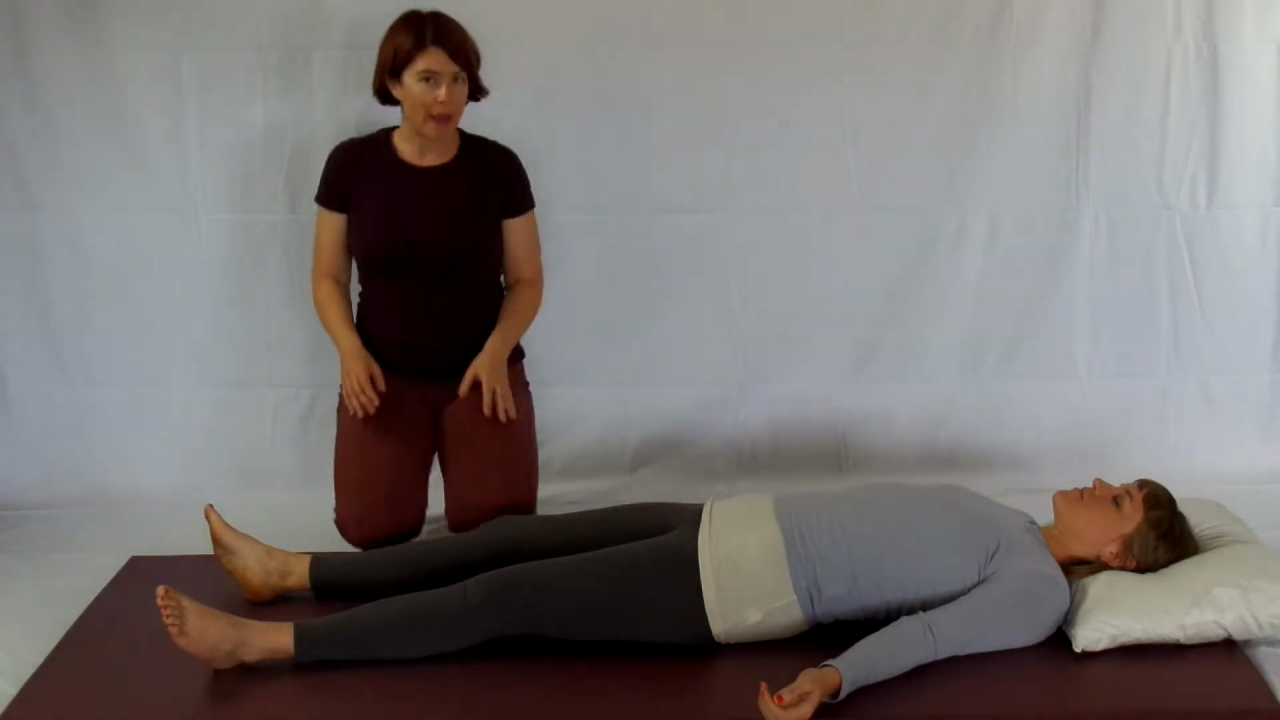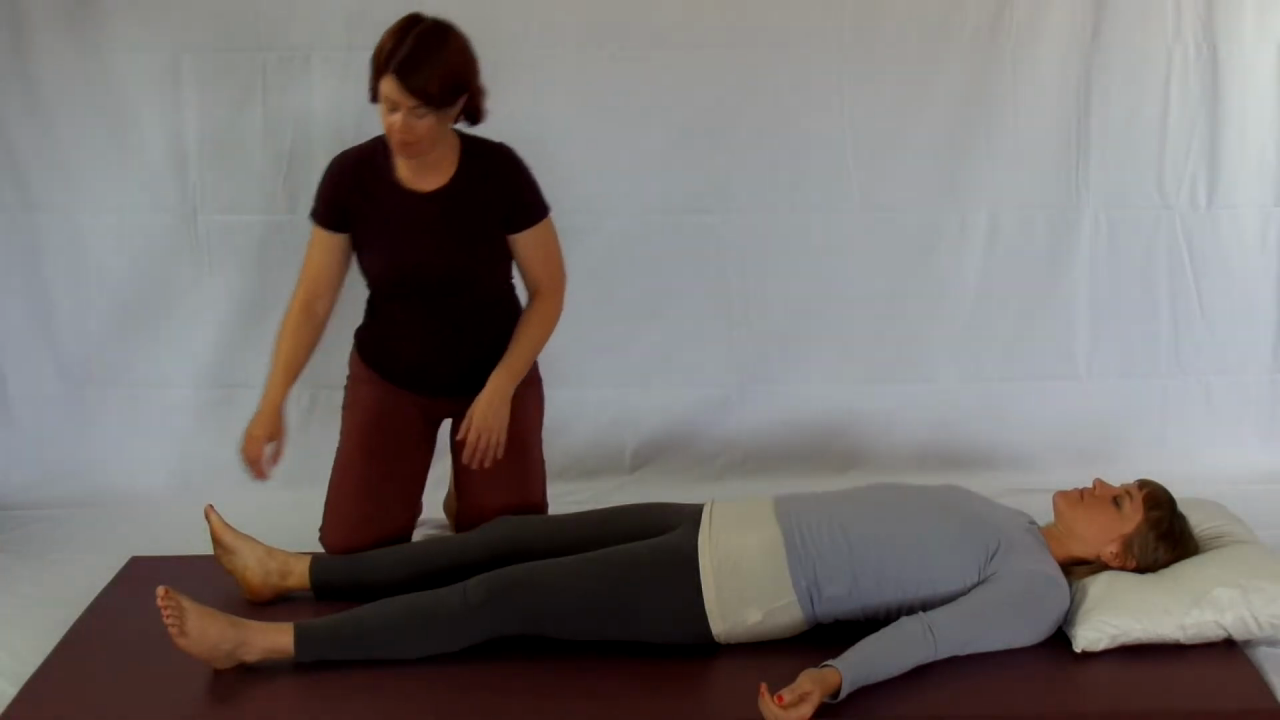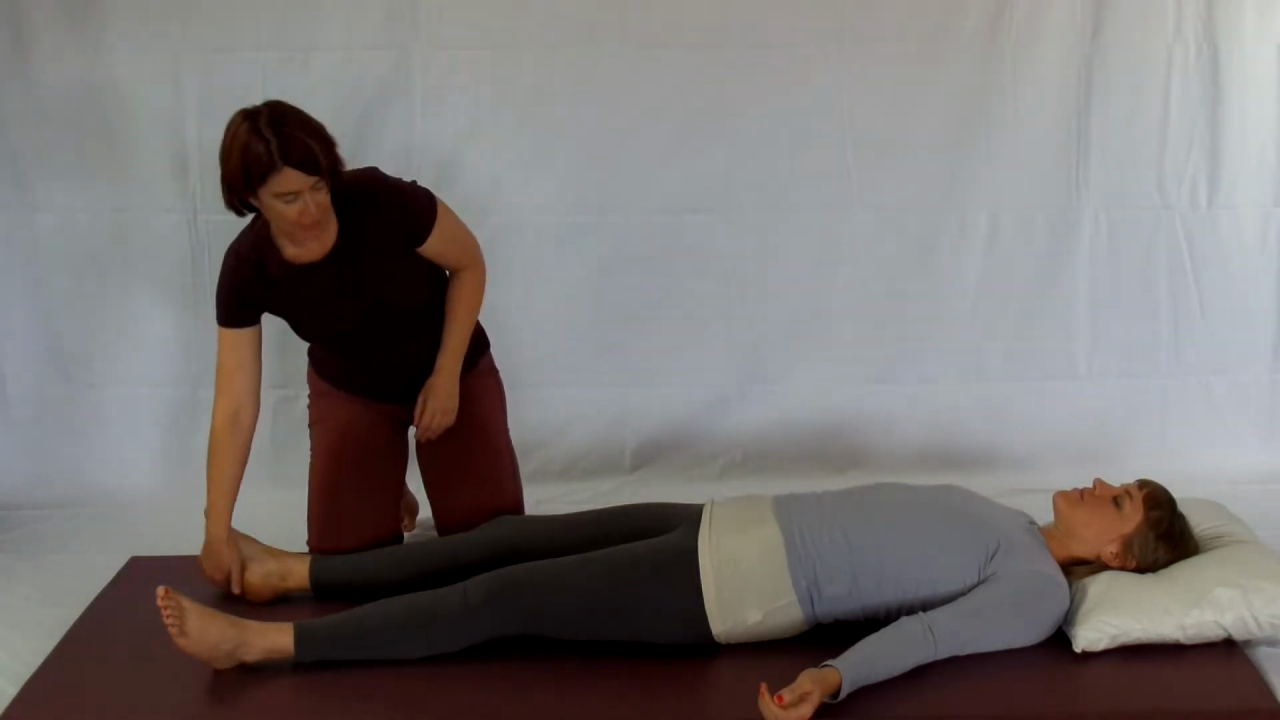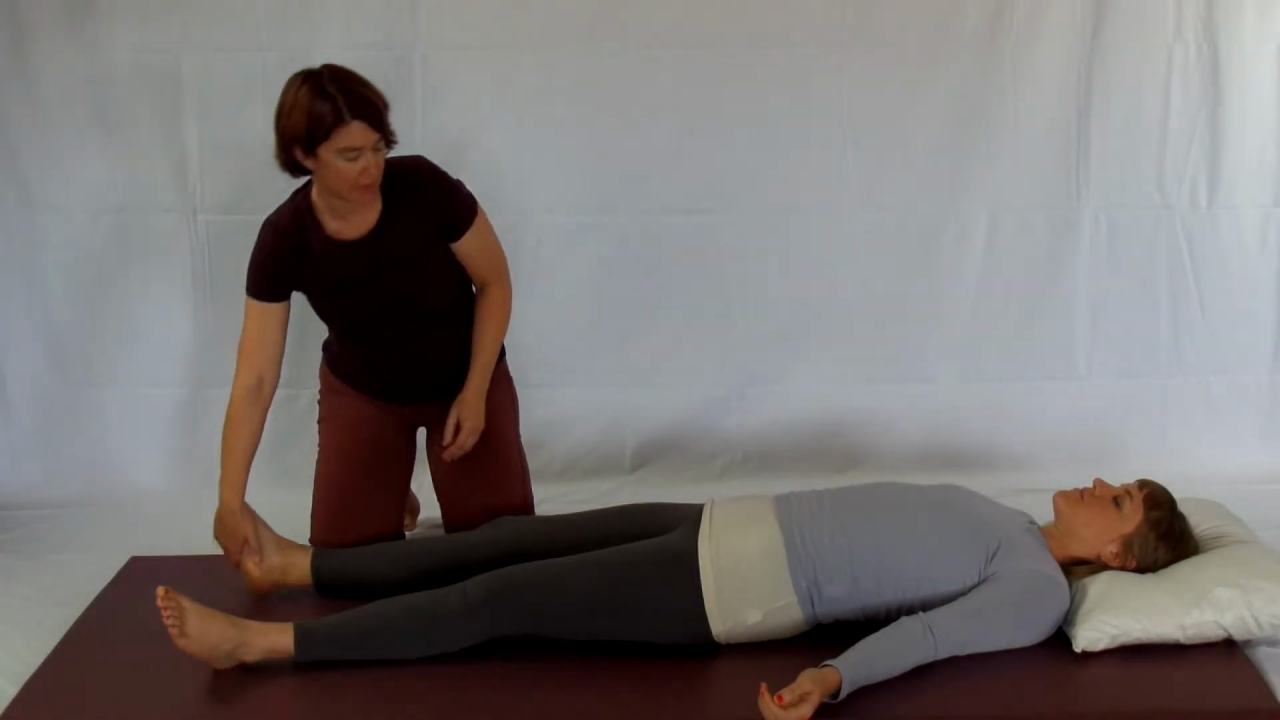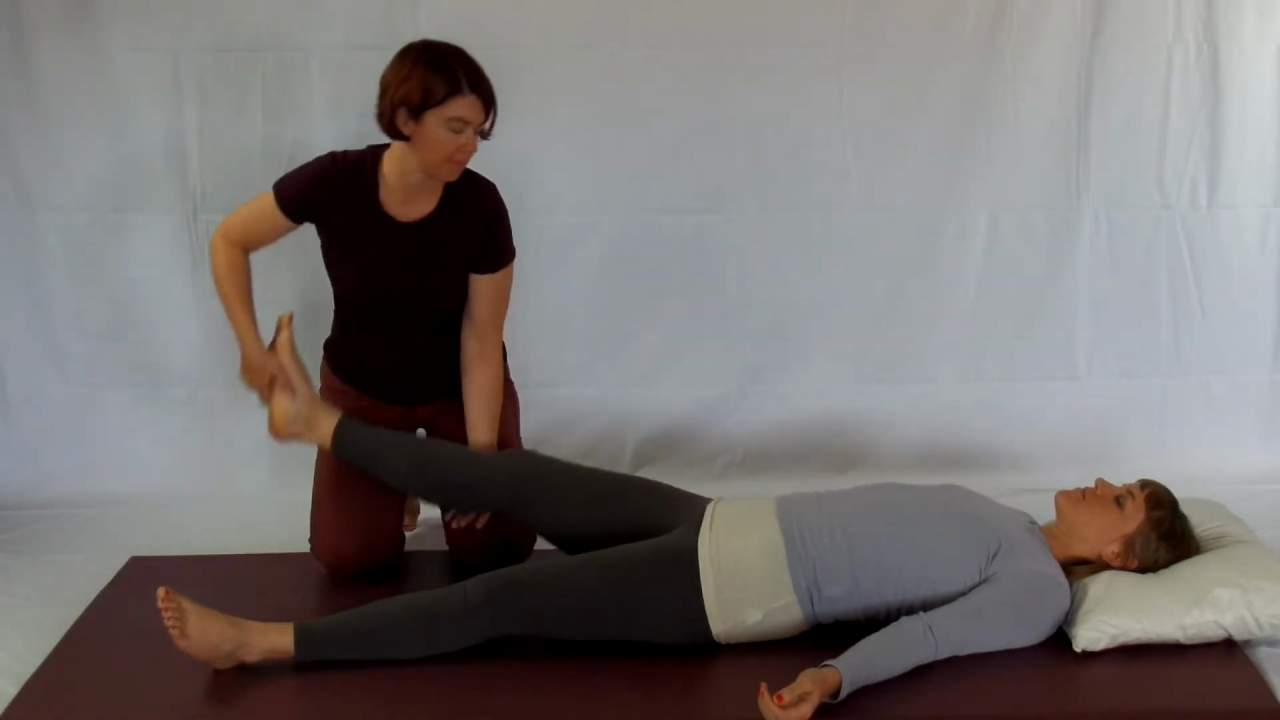
dt=0.7s
person 1, frame 1
left shoulder: (1039, 592)
right shoulder: (1013, 530)
left elbow: (929, 632)
left hip: (738, 589)
right hip: (732, 527)
left knee: (503, 600)
right knee: (509, 538)
right ankle: (286, 571)
person 1, frame 2
left shoulder: (1038, 592)
right shoulder: (1009, 530)
left elbow: (928, 630)
left hip: (737, 590)
right hip: (733, 526)
left knee: (502, 599)
right knee: (508, 538)
right ankle: (286, 569)
person 1, frame 3
left shoulder: (1038, 592)
right shoulder: (1007, 528)
left elbow: (929, 629)
left hip: (736, 588)
right hip: (733, 526)
left knee: (500, 599)
right knee: (504, 540)
right ankle: (288, 570)
person 1, frame 4
left shoulder: (1038, 592)
right shoulder: (1007, 527)
left elbow: (929, 633)
left hip: (739, 592)
right hip: (732, 528)
left knee: (501, 601)
right knee: (508, 539)
right ankle: (295, 562)
person 1, frame 5
left shoulder: (1038, 593)
right shoulder: (1009, 527)
left elbow: (933, 631)
left hip: (732, 592)
right hip: (725, 528)
left knee: (499, 601)
right knee: (516, 481)
right ankle: (315, 418)
person 2, frame 1
left shoulder: (497, 167)
right shoulder: (352, 165)
left elbow: (526, 281)
right elbow: (328, 276)
left wrist: (495, 353)
right wrist: (349, 351)
left hip: (477, 372)
right hip: (387, 372)
left knee: (496, 522)
right knee: (372, 528)
left ankle: (460, 471)
right ankle: (414, 456)
person 2, frame 2
left shoulder: (499, 174)
right shoulder: (350, 177)
left elbow: (548, 292)
right elbow: (312, 301)
left wrist: (499, 390)
right wrist: (272, 403)
left hip: (489, 374)
right hip: (387, 377)
right knee: (352, 546)
left ankle: (465, 489)
right ankle: (404, 495)
person 2, frame 3
left shoulder: (382, 200)
right shoulder: (248, 267)
left elbow: (468, 265)
right elbow: (234, 408)
left wrist: (446, 374)
right wrist: (217, 531)
left hip: (450, 373)
right hip: (348, 392)
right knee: (343, 553)
right ankle: (388, 494)
person 2, frame 4
left shoulder: (426, 188)
right shoulder: (285, 239)
left elbow: (494, 283)
right elbow: (255, 380)
left wrist: (475, 393)
right wrist: (231, 501)
left hip: (462, 381)
right hip: (361, 393)
right knee: (346, 551)
right ankle: (391, 490)
person 2, frame 5
left shoulder: (480, 206)
right shoulder: (333, 183)
left elbow: (482, 342)
right elbow: (228, 242)
left wrist: (481, 456)
right wrist: (251, 346)
left hip: (457, 388)
right hip: (361, 389)
left knee: (498, 546)
right knee: (348, 557)
right ankle: (390, 487)
